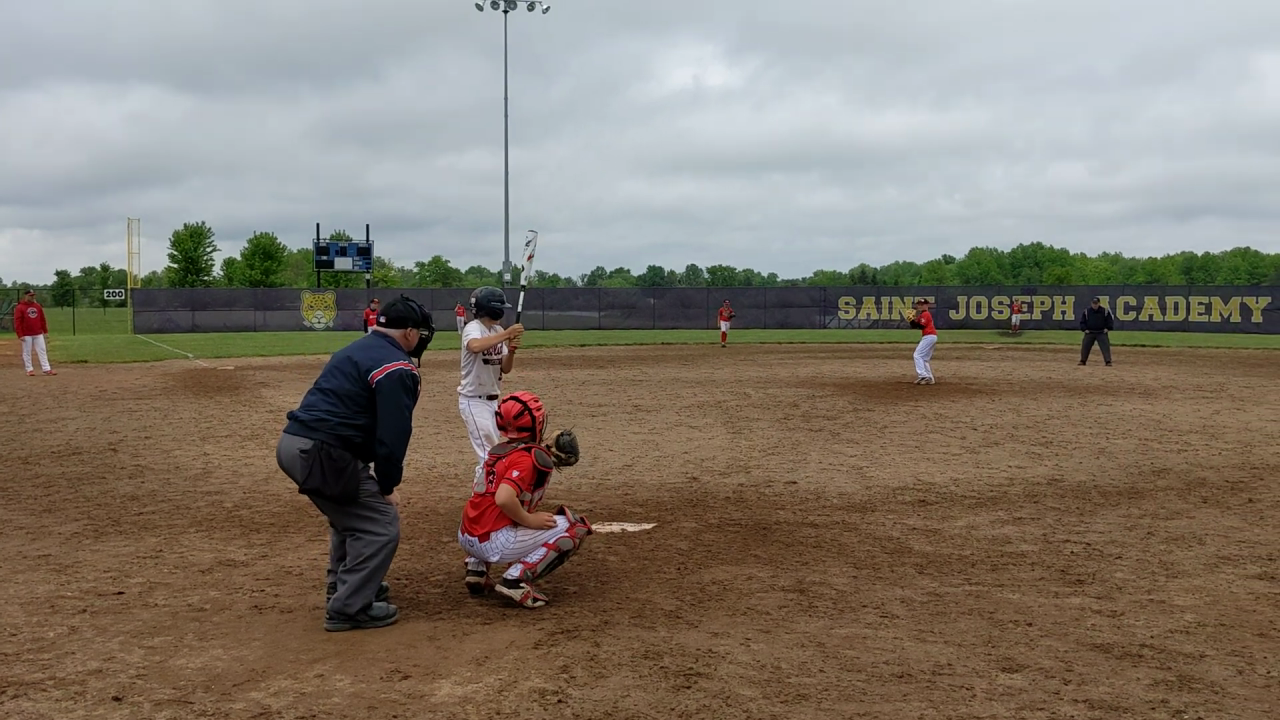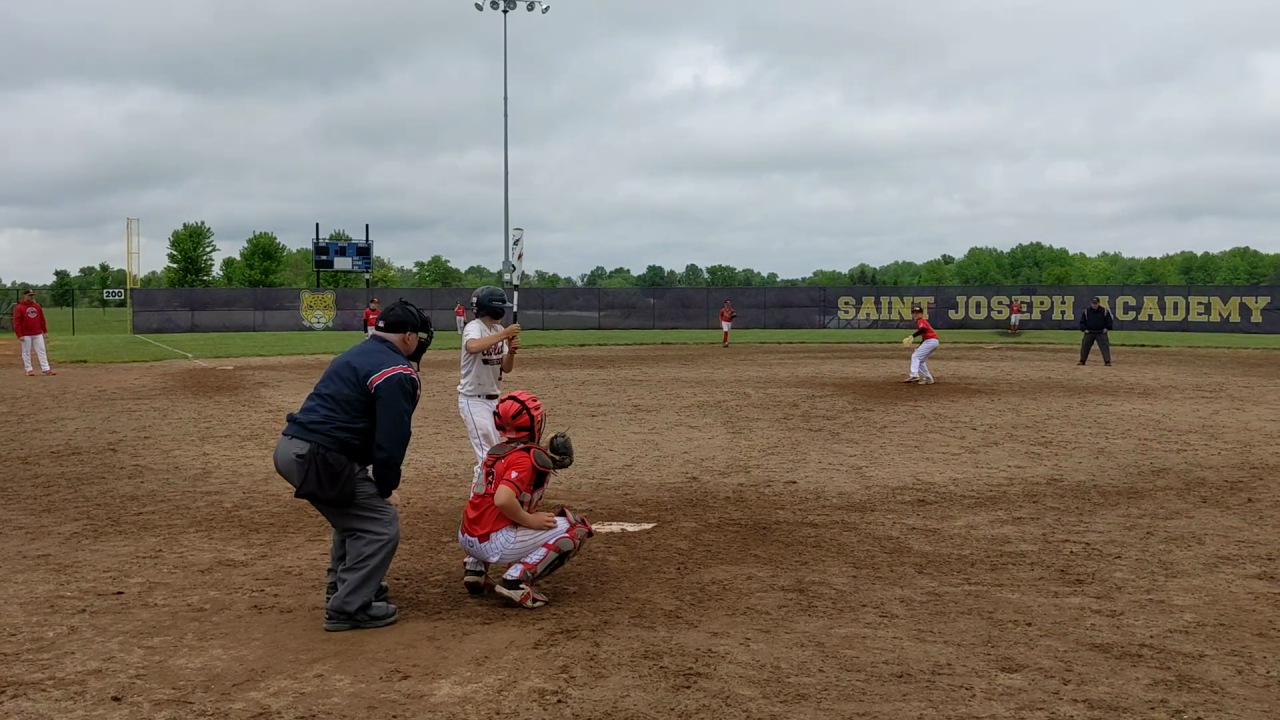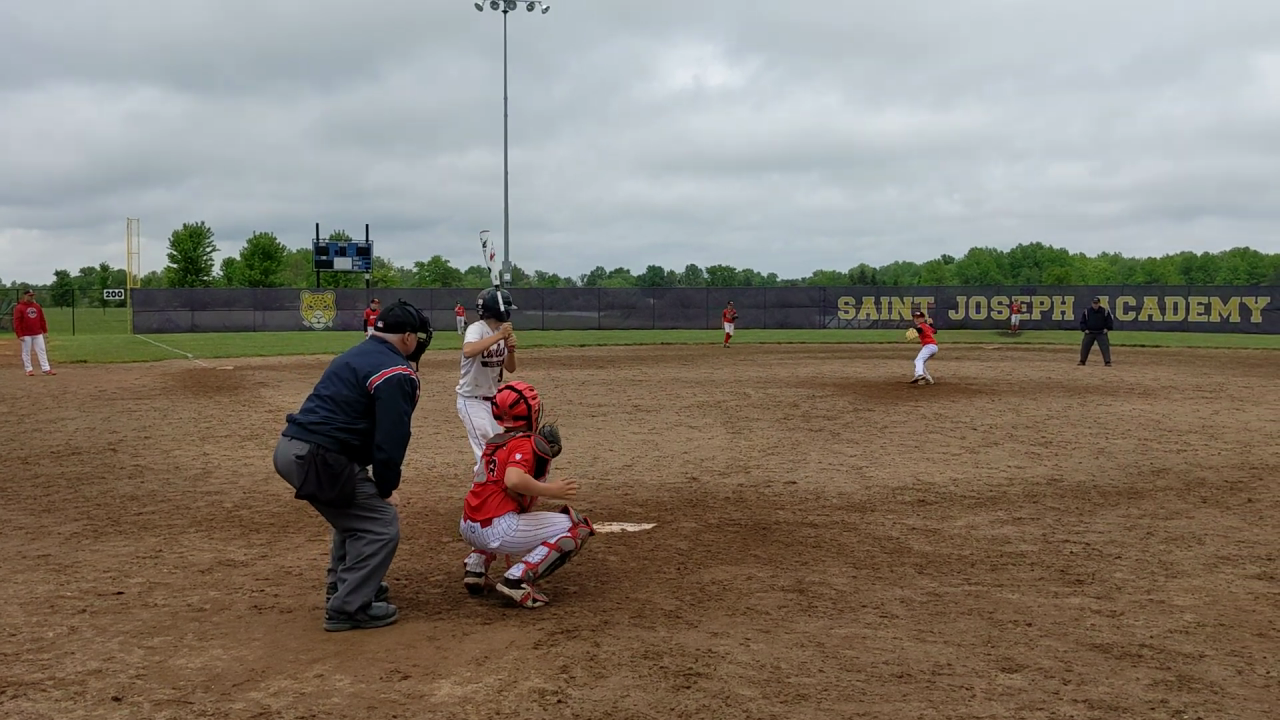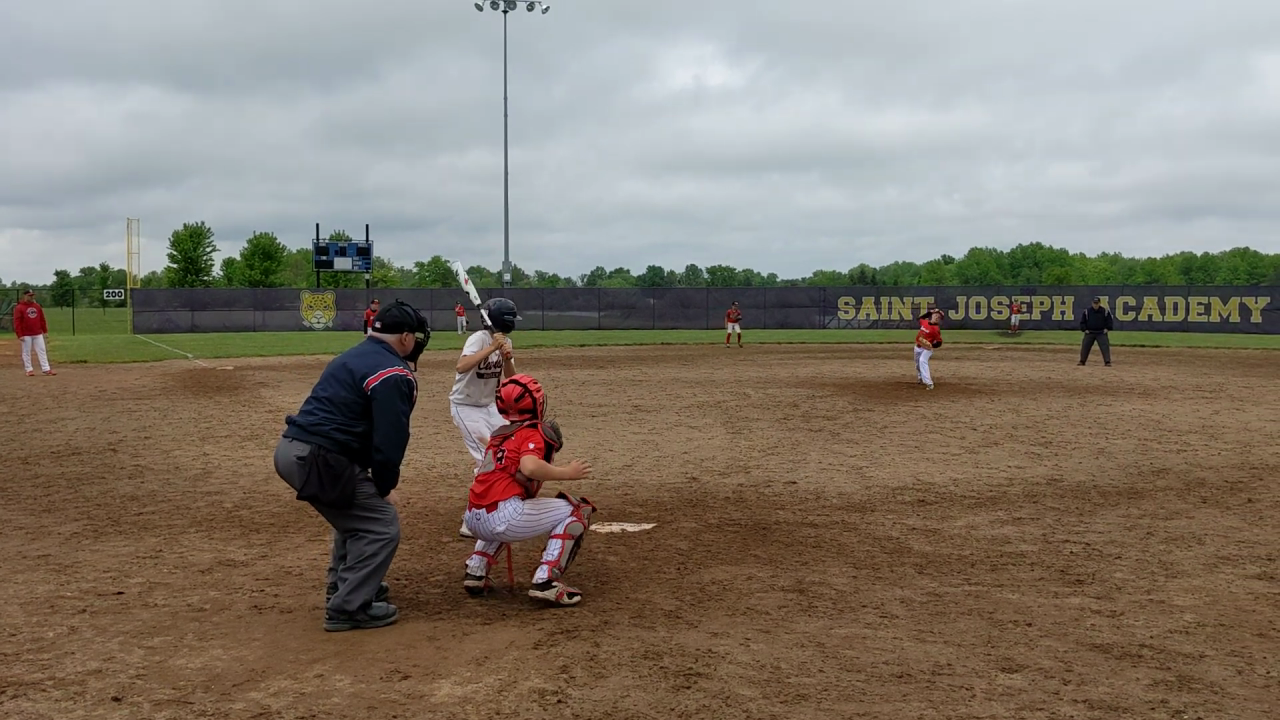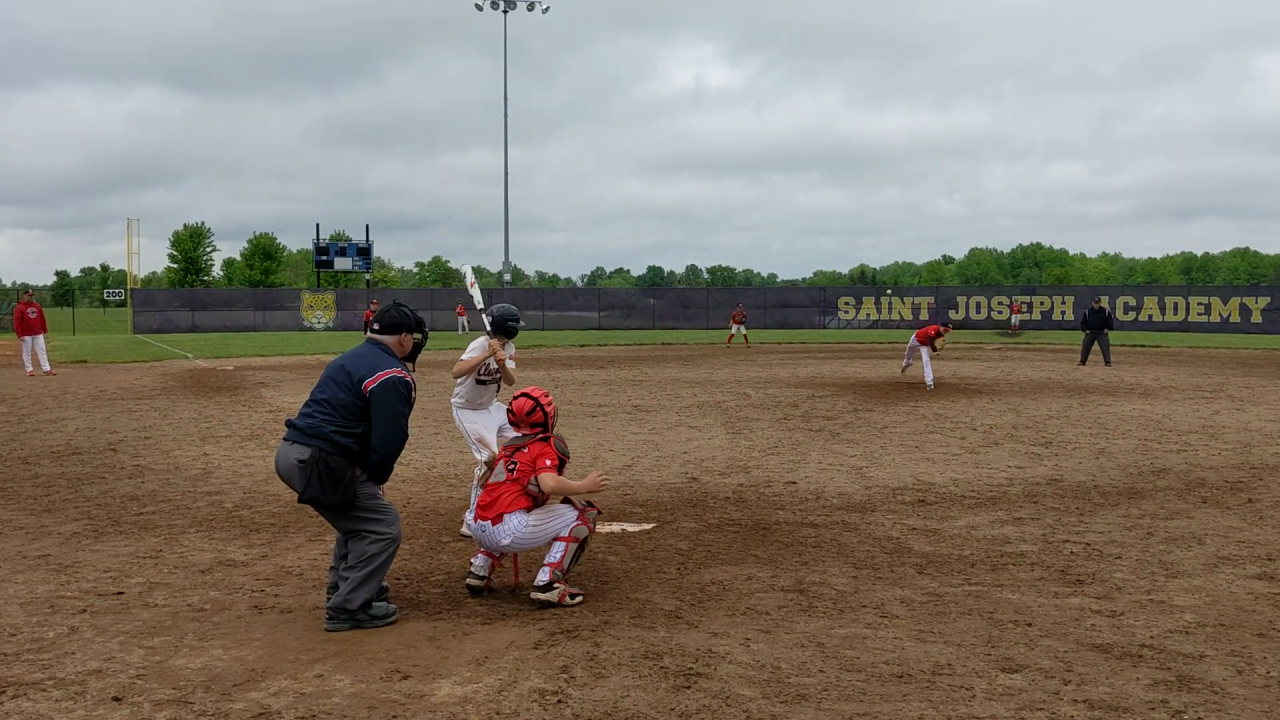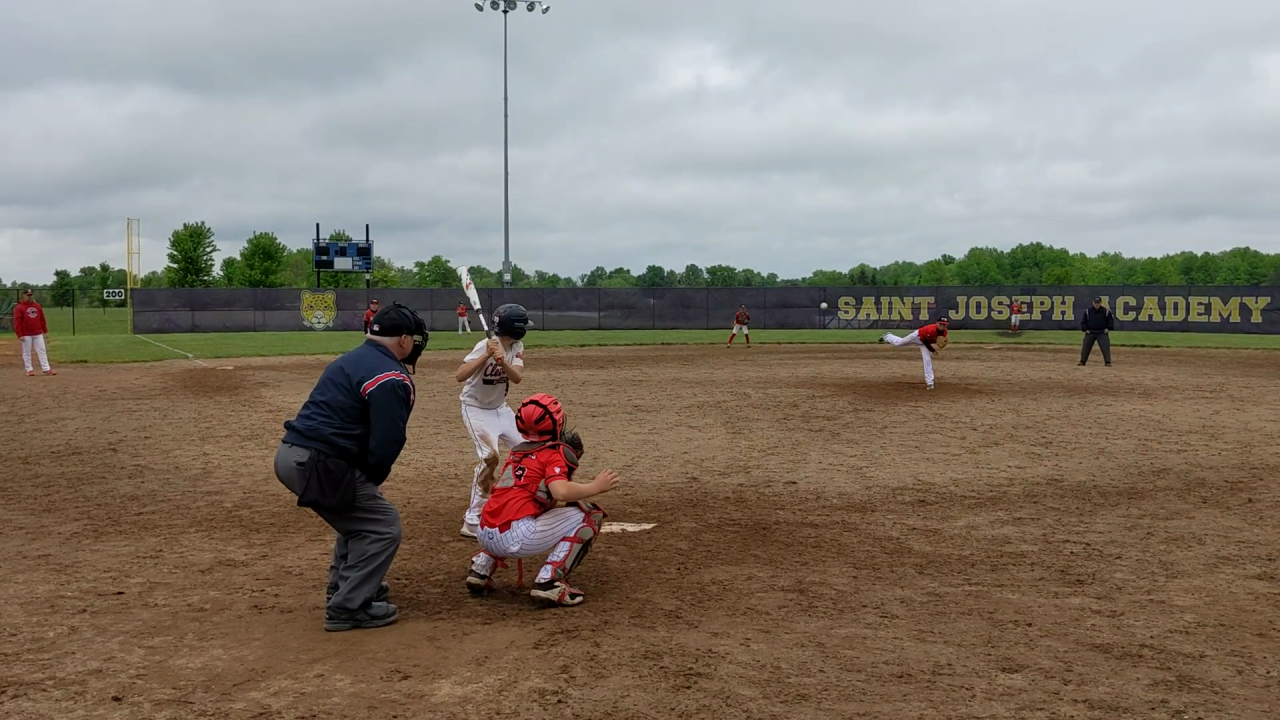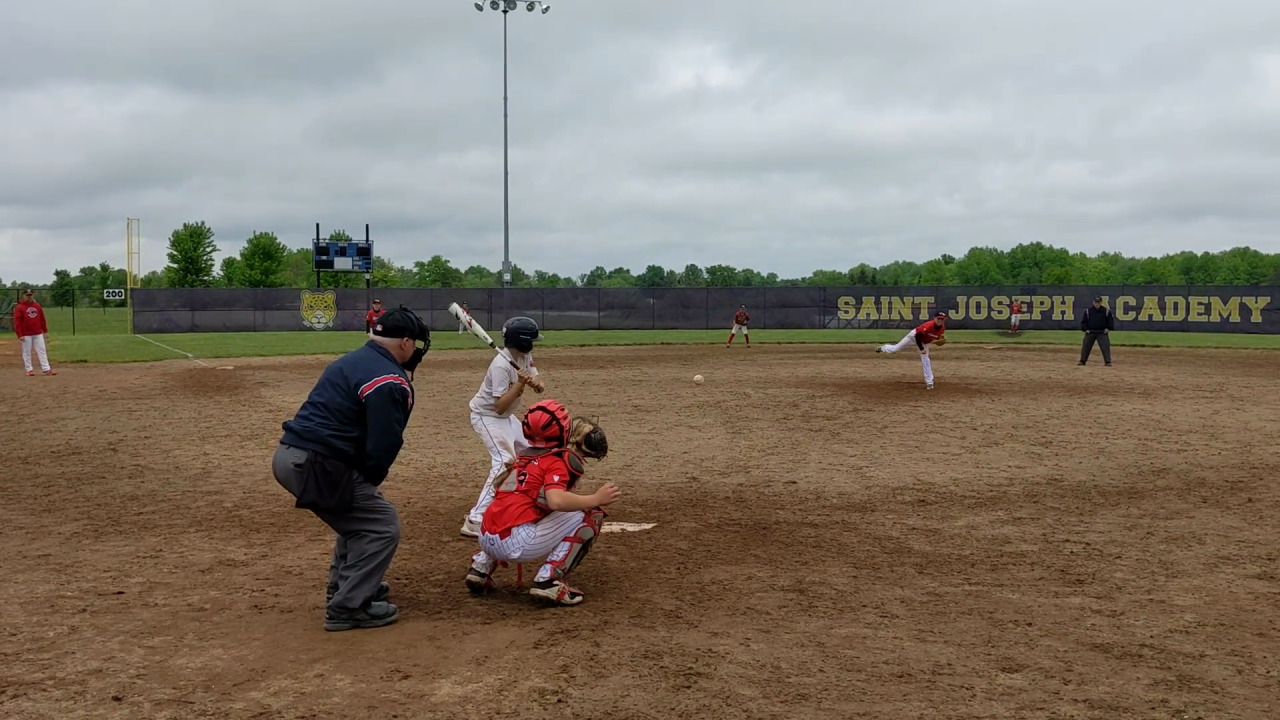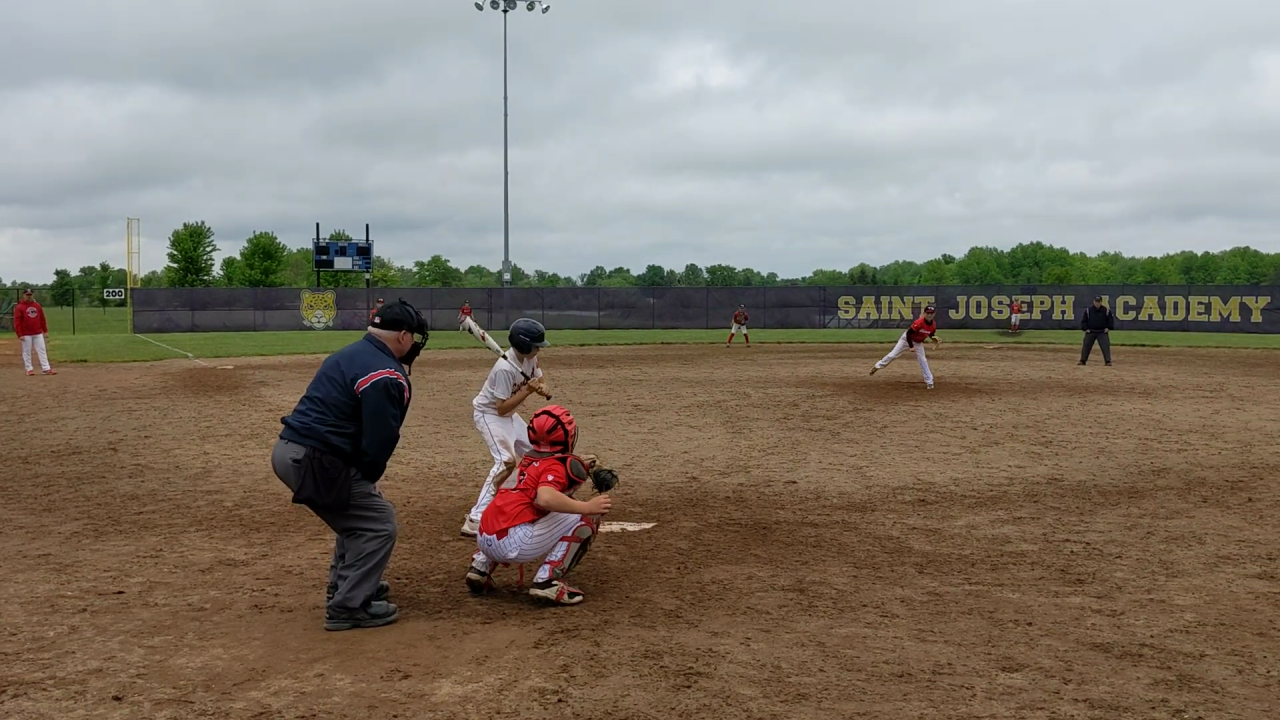
dt=0.2s
person 1, frame 1
left shoulder: (354, 351)
right shoulder: (397, 368)
right elbow: (393, 433)
right wrist: (387, 485)
left hip: (294, 442)
right hip: (322, 453)
left knee: (353, 513)
right knee: (381, 524)
left ankle: (344, 586)
right ankle: (348, 608)
person 1, frame 2
left shoulder: (354, 355)
right shoulder: (397, 373)
right elbow: (392, 437)
right wrist: (387, 487)
left hip: (292, 445)
right hip: (319, 456)
left knee: (356, 512)
right knee: (381, 524)
left ankle: (343, 586)
right ankle: (348, 607)
person 1, frame 3
left shoulder: (354, 356)
right shoulder: (396, 374)
right elbow: (391, 438)
right wrist: (386, 488)
left hip: (291, 446)
right hip: (319, 457)
left knee: (357, 513)
right knee: (381, 524)
left ankle: (343, 587)
right ankle: (347, 608)
person 1, frame 4
left shoulder: (352, 357)
right shoulder: (395, 375)
right elbow: (390, 440)
right wrist: (385, 487)
left hip: (292, 448)
right hip: (318, 459)
left knee: (358, 514)
right knee: (382, 525)
left ankle: (344, 588)
right ankle: (348, 608)
person 1, frame 5
left shoulder: (350, 358)
right shoulder: (393, 376)
right elbow: (388, 441)
left wrist: (367, 482)
right wrist: (375, 481)
left hip: (292, 451)
right hip: (319, 461)
left knee: (360, 514)
right knee: (384, 525)
left ankle: (345, 587)
right ankle: (348, 608)
person 1, frame 6
left shoulder: (350, 360)
right shoulder: (392, 379)
right elbow: (386, 443)
left wrist: (366, 483)
right wrist: (373, 481)
left hip: (291, 453)
right hip: (317, 464)
left knee: (361, 514)
right knee: (384, 525)
left ankle: (344, 587)
right ankle: (349, 607)
person 1, frame 7
left shoulder: (351, 360)
right shoulder: (391, 382)
right elbow: (383, 445)
left wrist: (365, 483)
right wrist: (371, 482)
left hip: (290, 454)
right hip: (315, 465)
left knee: (360, 514)
right knee: (382, 524)
left ankle: (344, 588)
right ankle: (348, 607)
person 1, frame 8
left shoulder: (348, 354)
right shoulder: (388, 376)
right elbow: (379, 440)
left wrist: (363, 479)
right wrist: (369, 479)
left hip: (290, 449)
right hip: (315, 460)
left knee: (358, 514)
right knee: (378, 523)
left ankle: (345, 588)
right ankle: (349, 606)
person 2, frame 1
left shoulder: (498, 331)
right shoulder: (473, 328)
left elbow: (506, 369)
right elbow: (475, 346)
left wrist: (511, 351)
right wrist: (506, 334)
left hip: (492, 401)
right hip: (474, 402)
right knee: (489, 456)
person 2, frame 2
left shoulder: (499, 330)
right shoulder: (474, 327)
left elbow: (507, 368)
right elbow: (473, 347)
left wrist: (511, 351)
right wrist: (503, 334)
left hip: (492, 400)
right hip: (474, 401)
right knee: (488, 457)
person 2, frame 3
left shoulder: (502, 332)
right shoulder: (476, 329)
left elbow: (511, 369)
right elbow: (468, 351)
left wrist: (511, 349)
right wrist: (498, 336)
left hip: (491, 402)
right hip: (472, 402)
person 2, frame 4
left shoulder: (504, 341)
right shoulder: (478, 339)
left elbow: (511, 376)
right elbow: (461, 367)
left wrist: (507, 359)
right wrist: (492, 348)
left hip: (488, 406)
right hip: (465, 407)
person 2, frame 5
left shoulder: (508, 346)
right shoulder: (480, 345)
left elbow: (510, 381)
right elbow: (456, 372)
left wrist: (502, 363)
right wrist: (486, 355)
left hip: (491, 407)
right hip: (467, 410)
right knee: (488, 458)
right ankle: (472, 523)
person 2, frame 6
left shoulder: (516, 346)
right shoulder: (486, 346)
left elbow: (518, 378)
right elbow: (460, 376)
left wrist: (503, 363)
right wrist: (486, 356)
left hip: (499, 408)
right hip: (476, 408)
right knee: (489, 458)
right ankle: (473, 522)
person 2, frame 7
left shoulder: (525, 356)
right shoulder: (502, 366)
left elbow: (536, 383)
right elbow: (501, 407)
left wrist: (535, 382)
right wrist: (521, 383)
left hip: (506, 417)
right hip: (486, 416)
right knee: (506, 461)
right ankle: (475, 521)
person 2, frame 8
left shoulder: (531, 357)
right shoulder: (504, 367)
left elbow: (539, 380)
right elbow: (500, 408)
left wrist: (541, 387)
right wrist: (525, 392)
left hip: (510, 415)
right hip: (489, 415)
right knee: (506, 460)
right ankle: (476, 521)
person 3, frame 1
left shoulder: (499, 450)
right shoulder: (527, 457)
right elbow: (503, 499)
right wrist: (530, 520)
left hip: (467, 537)
right hip: (495, 544)
right knee: (576, 527)
left ankle: (477, 569)
right ankle: (518, 580)
person 3, frame 2
left shoulder: (497, 451)
right shoulder: (526, 457)
right elbow: (503, 500)
right wrist: (532, 521)
left hip: (467, 538)
right hip: (495, 543)
right knee: (576, 528)
left ankle: (476, 569)
right ankle: (518, 580)
person 3, frame 3
left shoulder: (495, 441)
right shoulder: (526, 441)
right elbow: (513, 480)
right wrist: (551, 490)
left hip: (470, 528)
right hip: (498, 531)
right knee: (577, 528)
left ankle: (476, 568)
right ankle: (518, 580)
person 3, frame 4
left shoulder: (499, 434)
right shoulder: (534, 433)
right elbow: (530, 468)
right wrist: (567, 473)
left hip: (475, 518)
right hip: (503, 517)
right knee: (577, 511)
left ankle: (477, 571)
right ankle: (547, 581)
person 3, frame 5
left shoulder: (509, 446)
right shoulder: (546, 447)
right elbow: (549, 485)
right wrist: (585, 486)
left hip: (480, 529)
right hip: (509, 530)
right knee: (583, 514)
left ankle: (480, 571)
right ankle: (548, 583)
person 3, frame 6
left shoulder: (516, 452)
right shoulder: (554, 454)
right elbow: (561, 492)
right wrist: (597, 486)
left hip: (486, 536)
right hip: (516, 537)
right knee: (589, 515)
left ankle: (481, 570)
right ankle: (550, 581)
person 3, frame 7
left shoulder: (527, 456)
right shoulder: (557, 463)
right elbow: (557, 501)
right wrist: (595, 499)
left hip: (487, 540)
right hip: (517, 543)
right knee: (590, 516)
left ankle: (480, 569)
right ankle: (550, 580)
person 3, frame 8
left shoulder: (530, 459)
right shoulder: (556, 466)
right elbow: (546, 497)
left wrist: (582, 463)
right wrist: (586, 507)
left hip: (487, 539)
right hip: (515, 542)
right knee: (586, 516)
left ankle: (481, 567)
right ankle: (549, 580)
